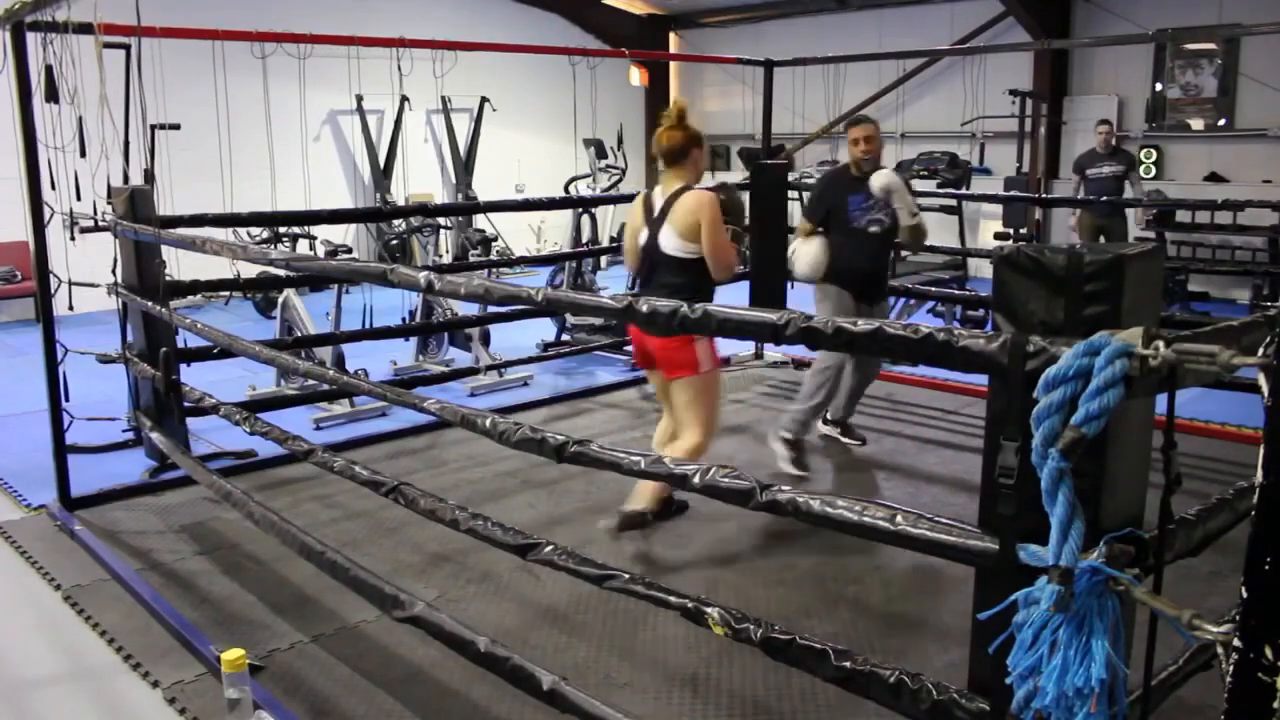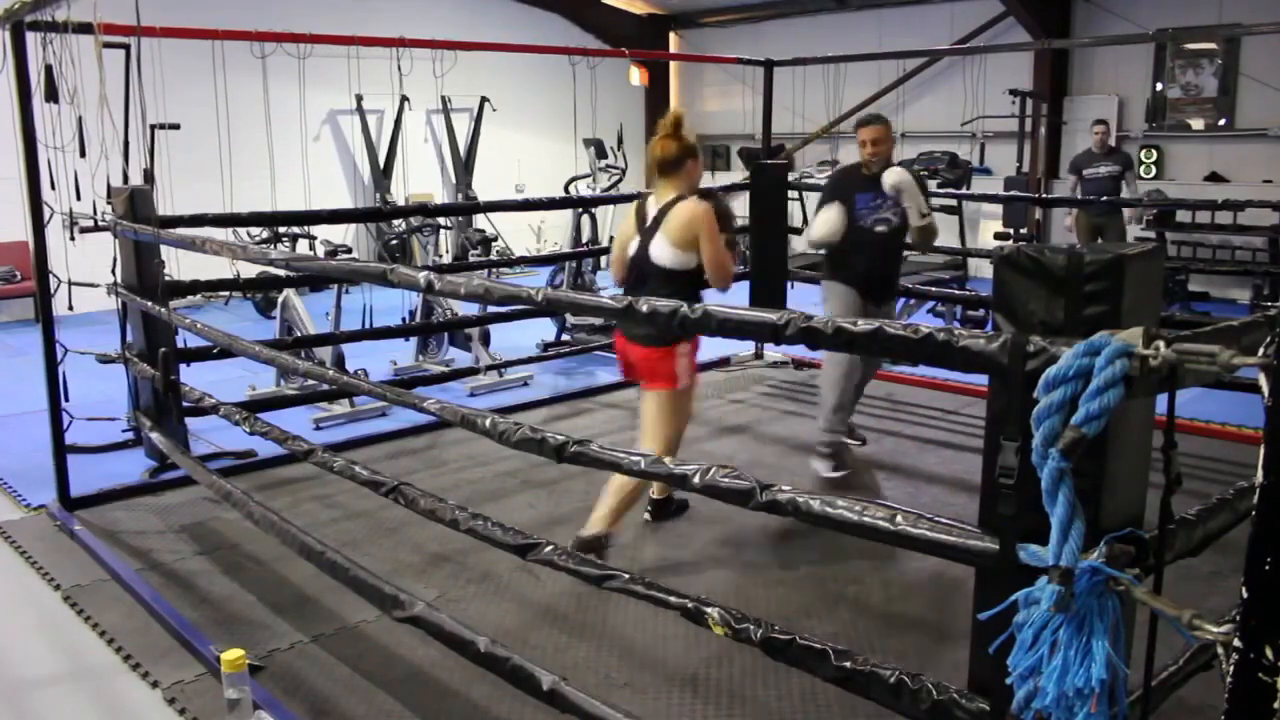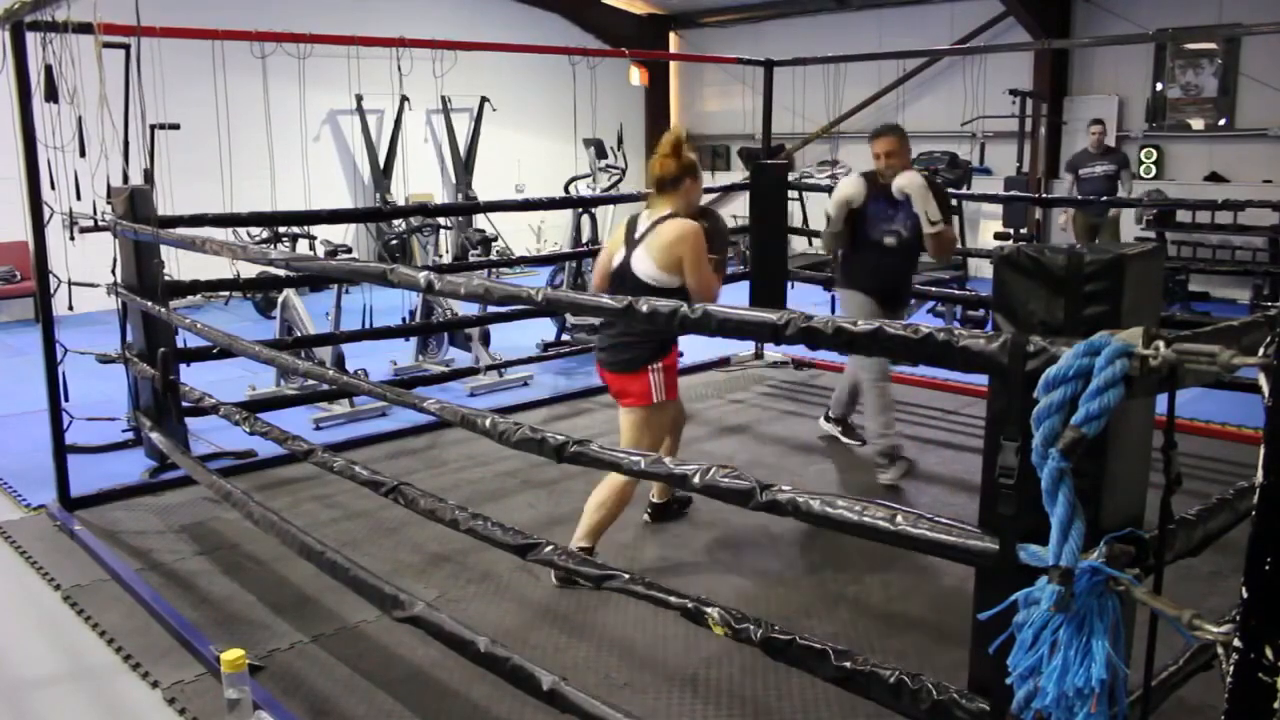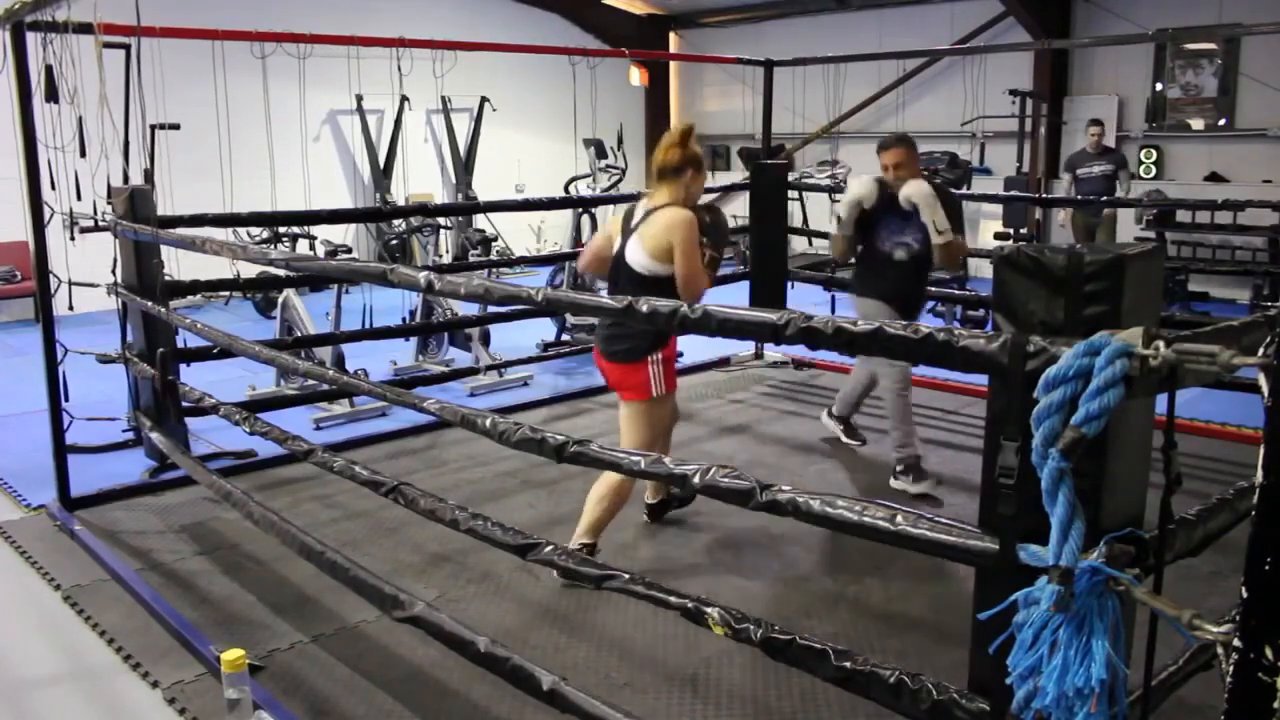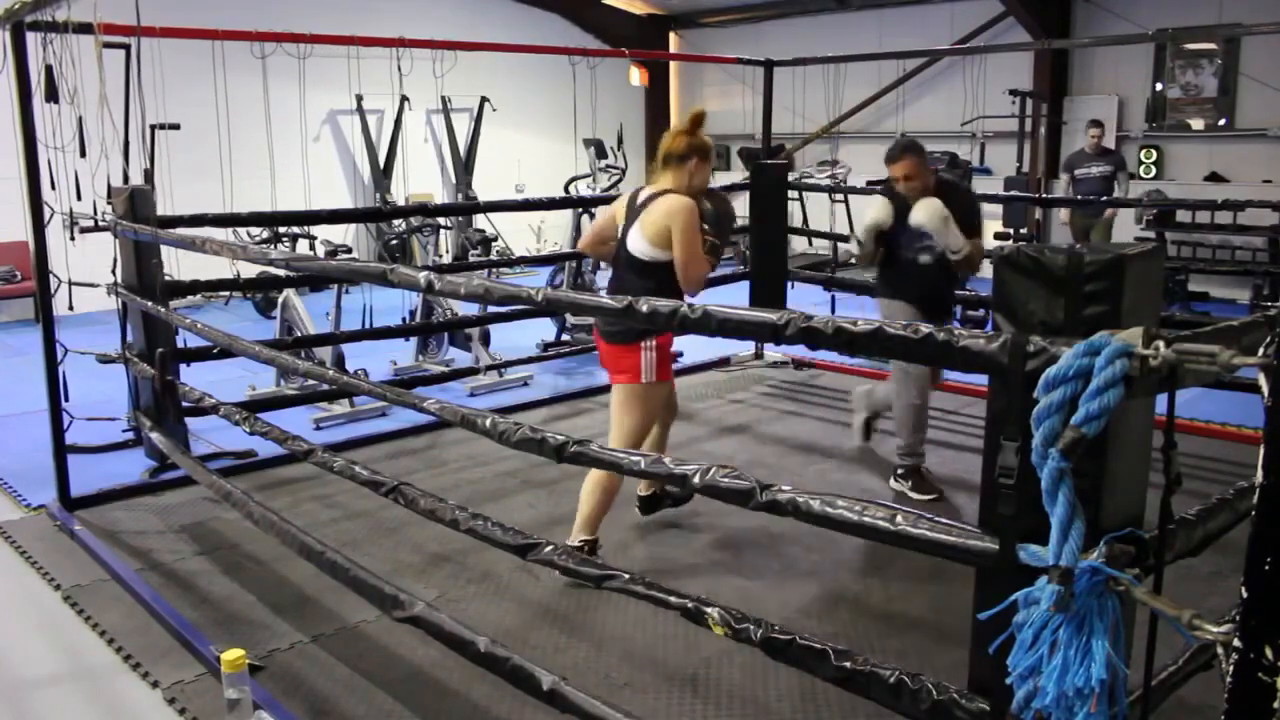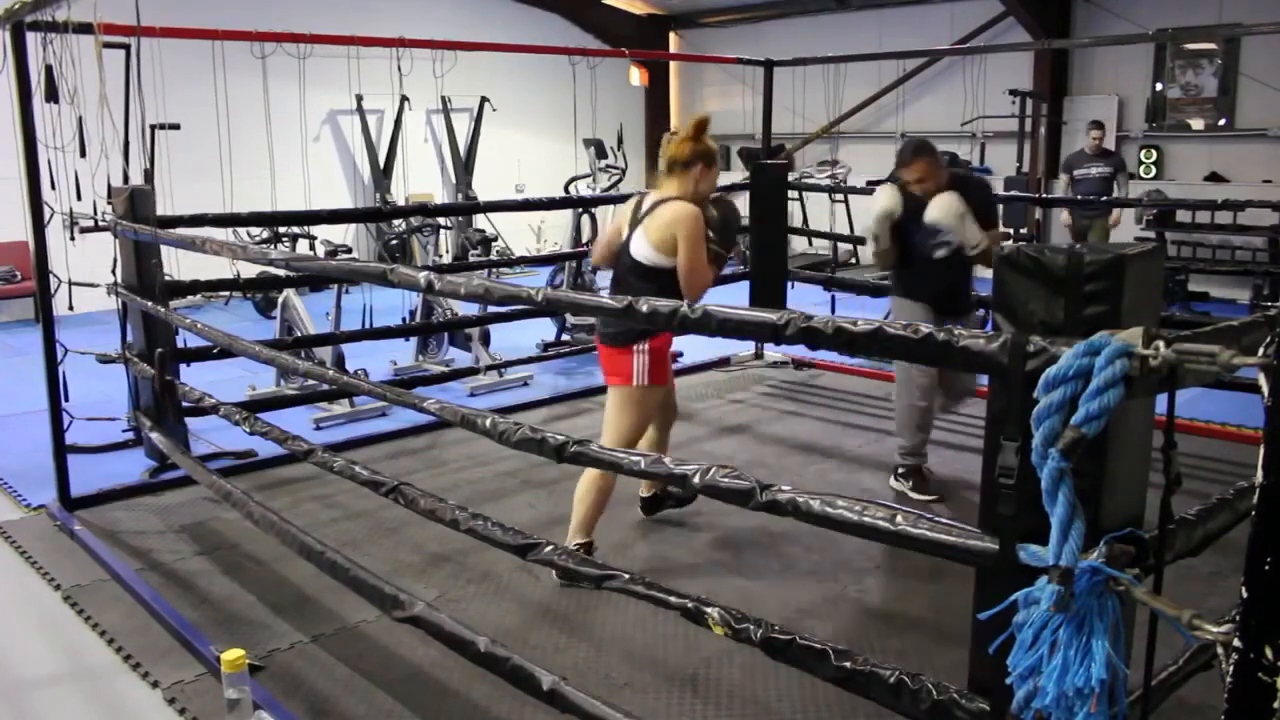
dt=0.1s
person 1, frame 1
left shoulder: (642, 203)
right shoulder: (703, 202)
right elbow: (722, 270)
right wrist: (727, 235)
left hip: (644, 326)
right hip: (683, 330)
left knee: (674, 417)
right knee: (695, 436)
left ankle: (657, 499)
right ankle: (637, 509)
person 1, frame 2
left shoulder: (635, 211)
right shoulder: (697, 210)
left elbow: (619, 274)
right elbow: (721, 278)
right wrist: (721, 239)
left hip: (630, 335)
right hip: (666, 343)
left knee: (674, 420)
right knee: (655, 450)
left ankle: (660, 501)
right ankle: (593, 535)
person 1, frame 3
left shoulder: (629, 225)
right shoulder: (687, 230)
left elbow: (598, 284)
right elbow: (704, 296)
right wrist: (710, 258)
left hip: (611, 352)
right hip: (644, 360)
left knee: (673, 419)
right knee: (630, 468)
left ankle: (661, 503)
right ankle: (576, 552)
person 1, frame 4
left shoulder: (630, 214)
right shoulder: (681, 220)
left elbow: (587, 264)
right elbow: (691, 293)
right wrist: (708, 253)
left hip: (615, 341)
right hip: (641, 352)
left knee: (666, 418)
left ankle: (657, 499)
right ankle: (579, 550)
person 1, frame 5
left shoulder: (634, 198)
right shoulder: (682, 207)
left elbow: (588, 245)
right elbow: (692, 282)
right wrist: (711, 243)
left hip: (616, 327)
right hip: (640, 337)
left knee: (664, 410)
right knee: (622, 448)
left ankle: (650, 493)
right ankle: (579, 546)
person 1, frame 6
left shoulder: (641, 204)
right shoulder: (687, 214)
left elbow: (600, 255)
right elbow: (694, 288)
right wrist: (717, 249)
left hip: (624, 330)
right hip: (637, 341)
left knee: (663, 415)
right knee: (615, 449)
left ankle: (651, 494)
right ankle: (574, 551)
person 2, frame 1
left shoulder: (894, 182)
right shoulder: (833, 182)
left elbow: (916, 242)
right elbow: (805, 231)
left wrist: (902, 203)
left hip: (874, 292)
right hip: (836, 286)
left knee: (866, 365)
right knee: (833, 359)
left ankle: (835, 419)
right ankle: (790, 434)
person 2, frame 2
left shoulder: (910, 183)
right shoulder: (842, 180)
left elbow: (926, 241)
right elbow: (818, 235)
left wrist: (912, 201)
right wrist: (818, 233)
left hip: (883, 291)
right hip: (842, 283)
left knee: (866, 362)
right knee: (844, 358)
left ankle: (836, 419)
right ankle: (828, 446)
person 2, frame 3
left shoulder: (930, 190)
right shoulder: (860, 188)
left elbow: (944, 253)
right elbow: (831, 246)
left wrist: (926, 207)
right wrist: (836, 212)
left hip: (896, 297)
right hip: (858, 290)
left knee: (865, 362)
right knee: (873, 366)
left ankle: (835, 415)
right ankle: (886, 455)
person 2, frame 4
left shoulder: (942, 199)
right shoulder: (870, 195)
left elbow: (956, 261)
right elbow: (840, 256)
left wrist: (936, 218)
right wrist: (846, 217)
left hip: (910, 303)
right hip: (874, 299)
left knee: (874, 365)
right knee: (896, 375)
left ankle: (837, 413)
right ankle: (905, 464)
person 2, frame 5
left shoulder: (959, 198)
right shoulder: (885, 201)
left elbow: (972, 265)
right elbow: (866, 263)
left wrist: (949, 236)
right wrist: (867, 236)
left hip: (940, 305)
right hip: (899, 301)
left knee: (921, 379)
right knee: (914, 382)
left ankle: (867, 402)
right ankle: (908, 468)
person 2, frame 6
left shoulder: (976, 189)
right shoulder: (900, 198)
left elbow: (990, 255)
right elbow: (884, 260)
left wrist: (966, 230)
right wrist: (880, 226)
left hip: (959, 305)
right hip: (913, 302)
left knee: (961, 389)
right knee: (919, 385)
right ankle: (906, 468)
